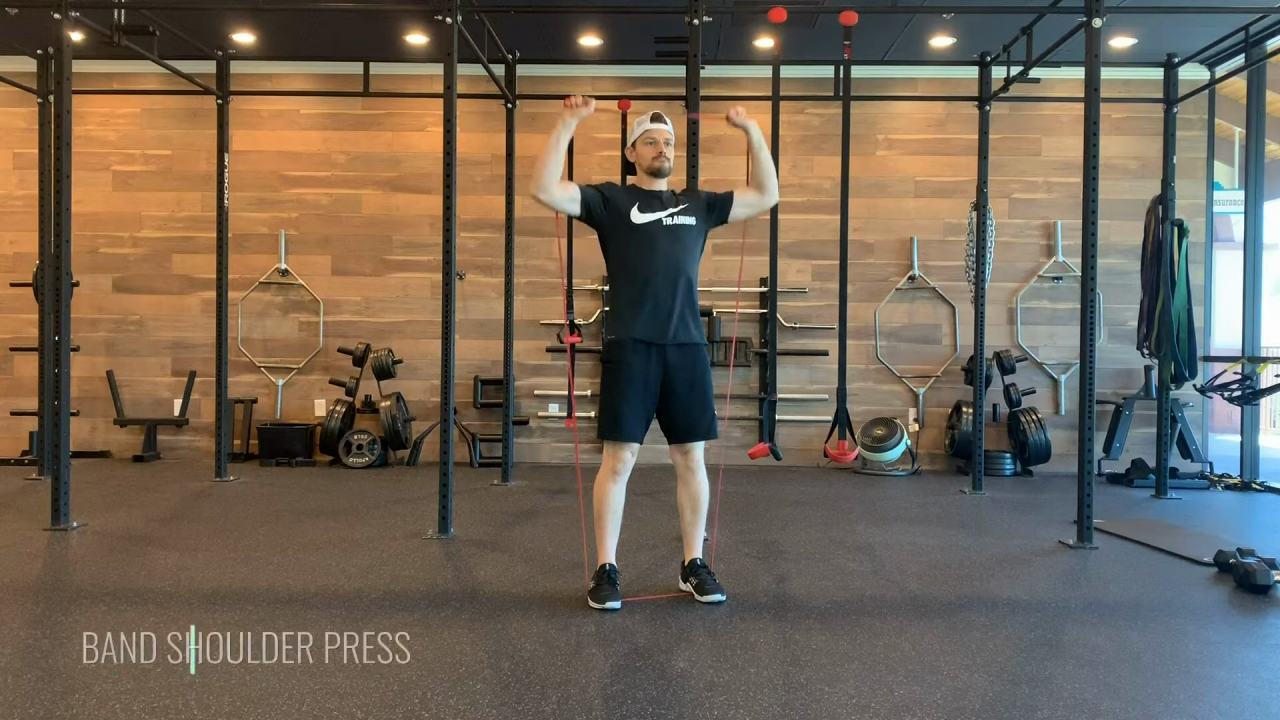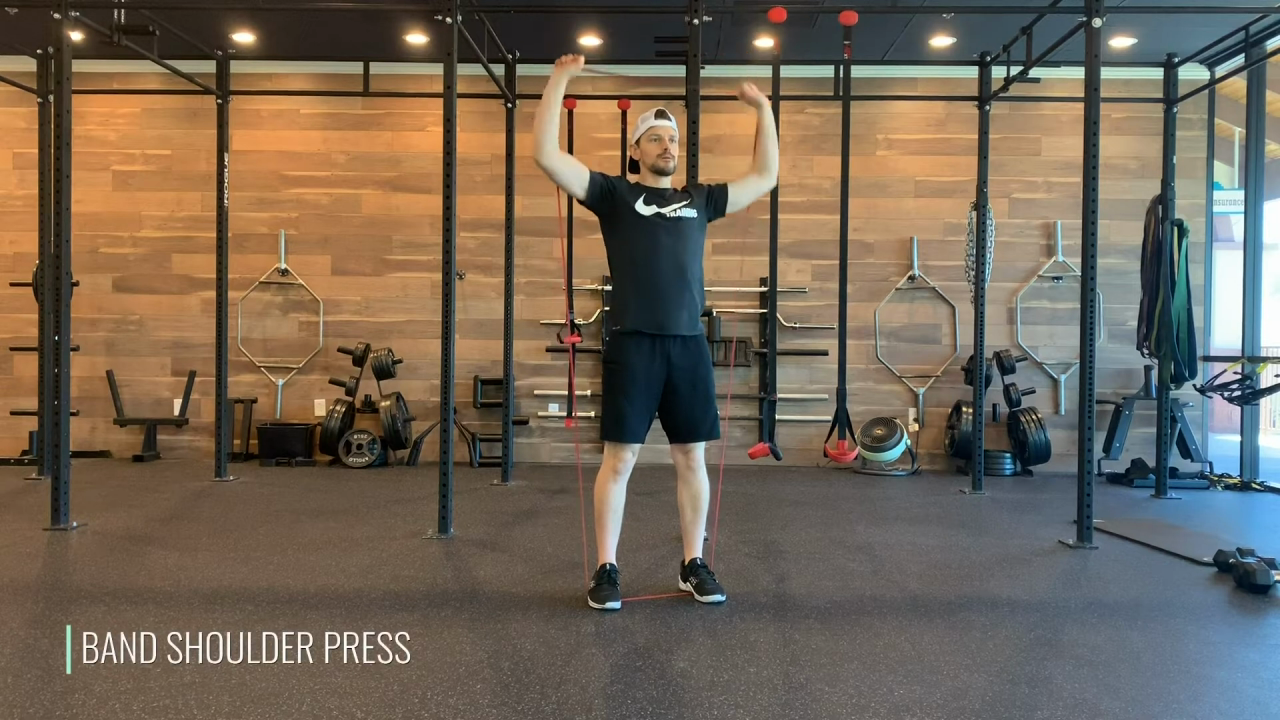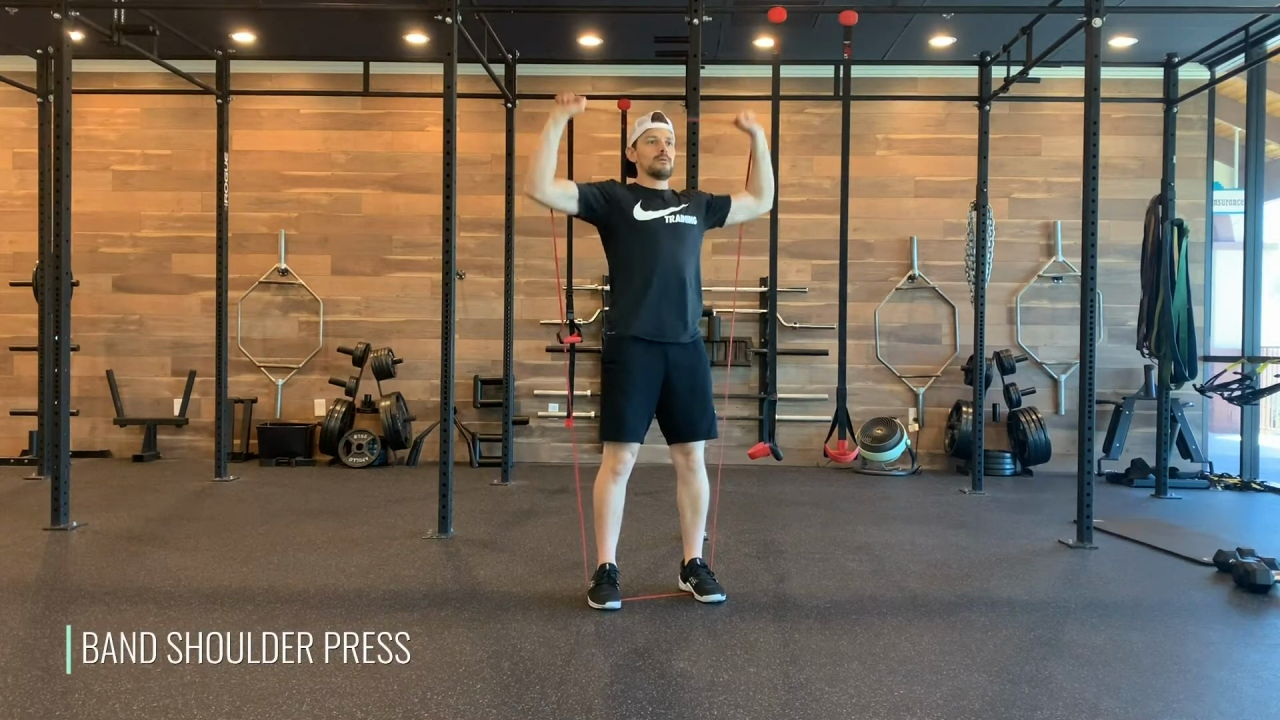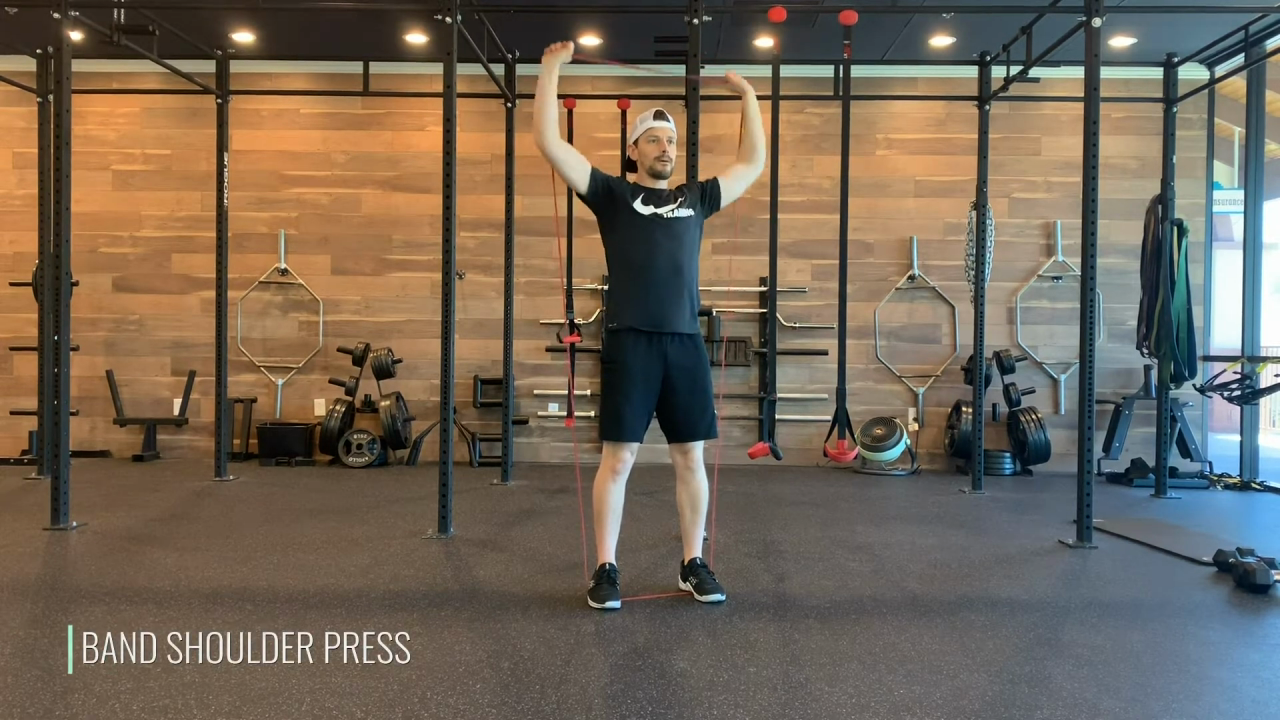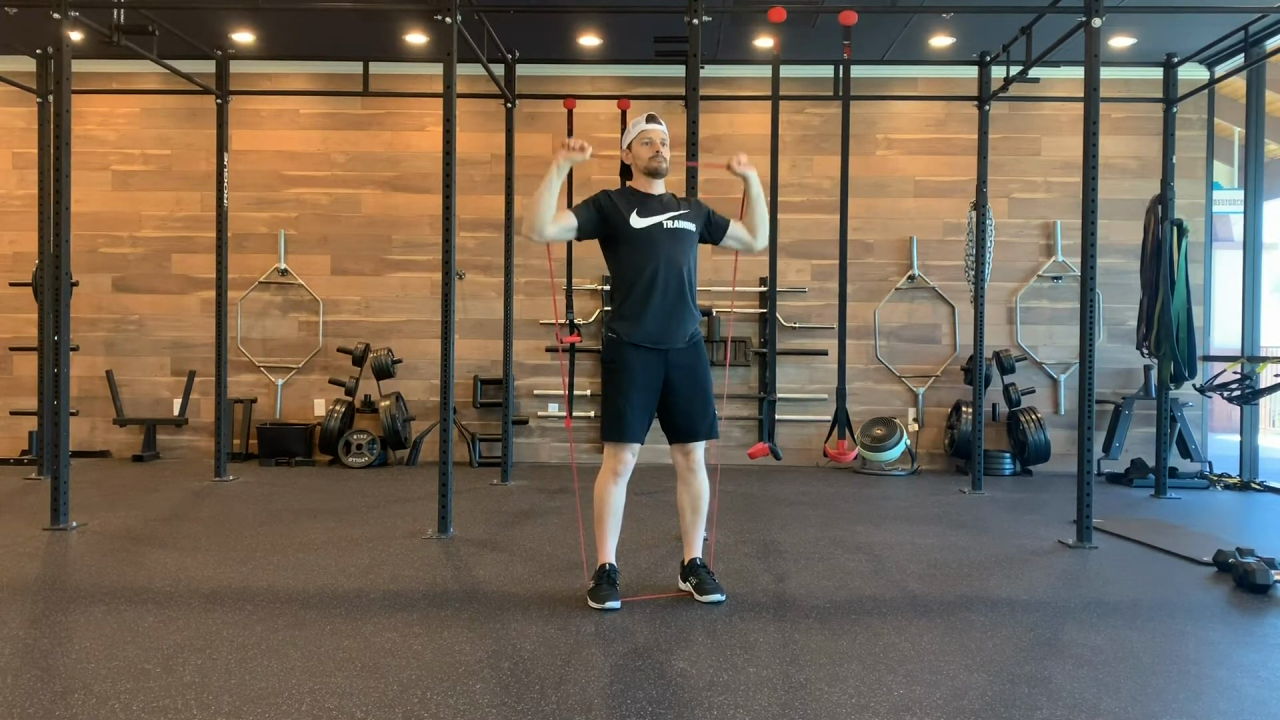
dt=1s
person 1, frame 1
left shoulder: (697, 203)
right shoulder: (610, 199)
left elbow: (767, 197)
right elbow: (544, 191)
left wrist: (752, 132)
right wrist: (566, 125)
left hip: (687, 347)
right hip: (630, 347)
left knee: (691, 457)
right knee: (618, 458)
left ankle: (693, 564)
right ankle: (606, 569)
person 1, frame 2
left shoulder: (700, 201)
right shoulder: (614, 195)
left elbow: (765, 174)
right elbow: (546, 155)
left wrist: (762, 106)
right wrist: (558, 81)
left hip: (689, 346)
right hip: (633, 345)
left knee: (691, 458)
right knee: (619, 459)
left ankle: (694, 563)
right ankle: (606, 568)
person 1, frame 3
left shoulder: (696, 204)
right shoulder: (611, 198)
left elbow: (760, 201)
right elbow: (539, 189)
left wrist: (757, 139)
right wrist: (558, 120)
left hip: (686, 346)
right hip: (631, 346)
left knee: (691, 457)
right knee: (619, 459)
left ankle: (693, 564)
right ankle: (606, 569)
person 1, frame 4
left shoulder: (696, 199)
right shoulder: (612, 196)
left elbow: (752, 162)
right elbow: (549, 141)
left wrist: (748, 96)
right wrist: (551, 68)
left hip: (686, 344)
right hip: (630, 345)
left knee: (691, 457)
right knee: (618, 459)
left ankle: (693, 563)
right ankle: (605, 568)
person 1, frame 5
left shoulder: (692, 210)
right shoulder: (609, 205)
left elbow: (756, 240)
right elbow: (537, 229)
left wrist: (752, 183)
right wrist: (558, 168)
left hip: (686, 347)
right hip: (630, 349)
left knee: (692, 458)
right knee: (619, 460)
left ankle: (693, 563)
right ankle: (605, 569)
